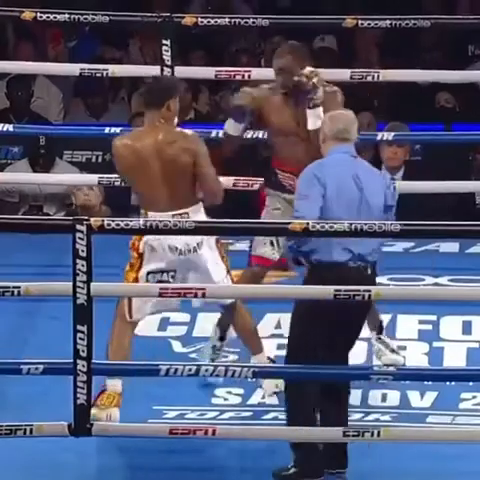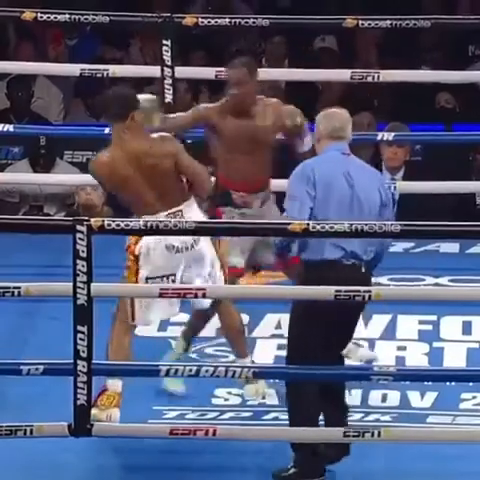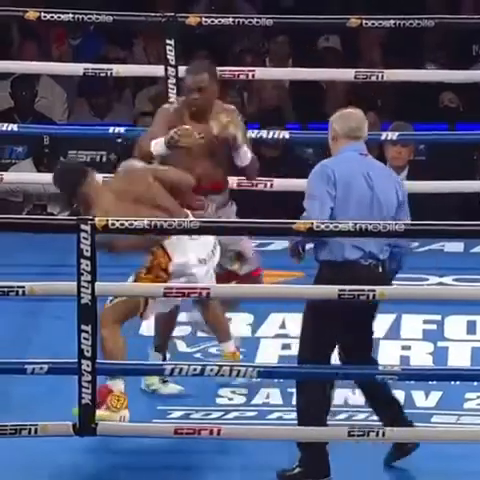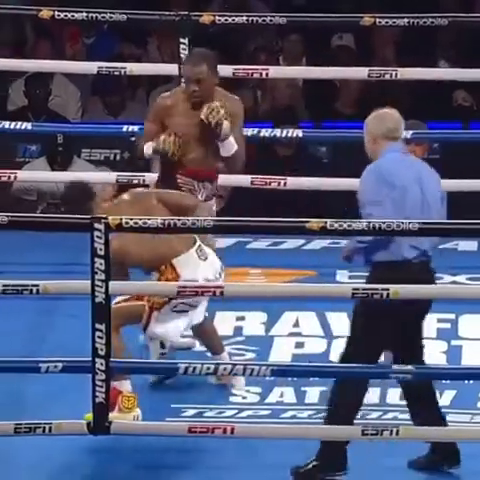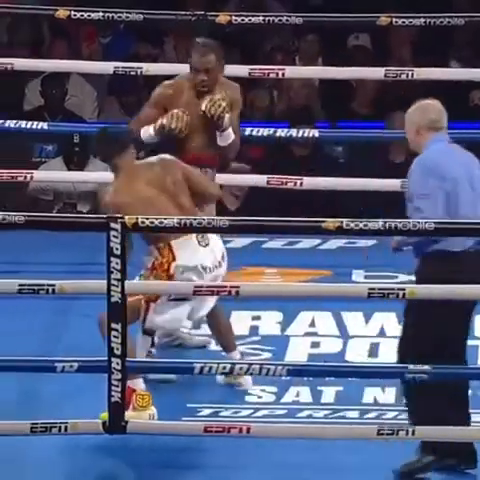
dt=0.2s
person 1, frame 1
left shoulder: (317, 172)
right shoulder: (379, 178)
left elbow: (303, 225)
left wrist: (294, 252)
left hip: (327, 279)
right hip: (364, 281)
left knee: (301, 369)
right knee: (335, 366)
person 1, frame 2
left shoulder: (309, 170)
right shoulder: (374, 176)
left elbow: (295, 223)
right elbow: (385, 238)
left wrist: (281, 246)
left hip: (321, 276)
right hip: (358, 277)
left knee: (304, 366)
right knee: (330, 356)
person 1, frame 3
left shoulder: (327, 170)
right shoulder: (389, 176)
left elbow: (315, 224)
right elbow: (401, 240)
left wrist: (296, 244)
left hip: (338, 278)
right hip: (374, 278)
left knee: (314, 366)
right knee: (360, 358)
right ankle: (400, 431)
person 1, frame 4
left shoulder: (377, 172)
right shoulder: (428, 172)
left wrist: (352, 247)
left hip: (391, 276)
right hip: (422, 274)
left knee: (356, 364)
right knee: (410, 362)
right ankle: (442, 447)
person 1, frame 5
left shoulder: (426, 163)
left elbow: (428, 222)
left wrist: (402, 239)
left hip: (442, 268)
left knee: (417, 356)
left ankle: (435, 447)
person 2, frame 1
left shoulder: (122, 147)
right shoulder: (189, 142)
right elbow: (215, 196)
left hip: (155, 237)
right hip: (195, 230)
left knee: (125, 317)
right knee: (234, 303)
left ankle: (111, 395)
person 2, frame 2
left shoulder: (100, 165)
right shoulder: (164, 144)
right elbow: (202, 183)
left hip: (153, 243)
left knee: (123, 321)
right knee: (221, 305)
left ankle: (110, 399)
right ankle: (252, 375)
person 2, frame 3
right shoulder: (131, 174)
right elbow: (186, 181)
left hip: (175, 259)
right hip: (201, 242)
left knee: (108, 319)
right knee: (204, 298)
left ankle: (115, 402)
right ankle: (230, 354)
person 2, frame 4
right shoulder: (138, 197)
right elbow: (193, 204)
left hip: (182, 278)
right hip: (208, 262)
right knee: (194, 313)
left ankle: (122, 400)
person 2, frame 5
left shoulder: (112, 199)
right shoulder: (165, 163)
right elbow: (213, 193)
left hip: (180, 261)
right hip: (211, 248)
left knee: (111, 321)
right knee: (206, 303)
person 3, frame 1
left shoulder: (331, 96)
right shoulder: (264, 97)
right elbow: (228, 148)
left wrist: (314, 102)
right wrist: (240, 115)
right hip: (280, 193)
right knee: (258, 267)
left ankle: (378, 335)
person 3, frame 2
left shoulder: (277, 111)
right shoulder: (212, 113)
left elbow: (310, 153)
right elbow: (174, 123)
left wrist: (301, 130)
left hip: (263, 204)
right hip: (228, 207)
person 3, frame 3
left shoulder: (230, 116)
right shoulder: (169, 113)
left elbow: (252, 172)
right elbow: (140, 153)
left wrist: (237, 144)
right wrist: (167, 143)
left hip: (220, 206)
left knee: (251, 275)
person 3, frame 4
left shoulder: (231, 105)
right shoulder: (165, 103)
left elbow: (238, 164)
right elbow: (142, 148)
left wrist: (223, 132)
right wrist: (157, 148)
left hip: (207, 195)
person 3, frame 5
left shoulder: (231, 93)
right shoulder: (168, 92)
left elbow: (230, 153)
right elbow: (134, 133)
left wrist: (223, 124)
right wrist: (158, 129)
left hip: (206, 182)
